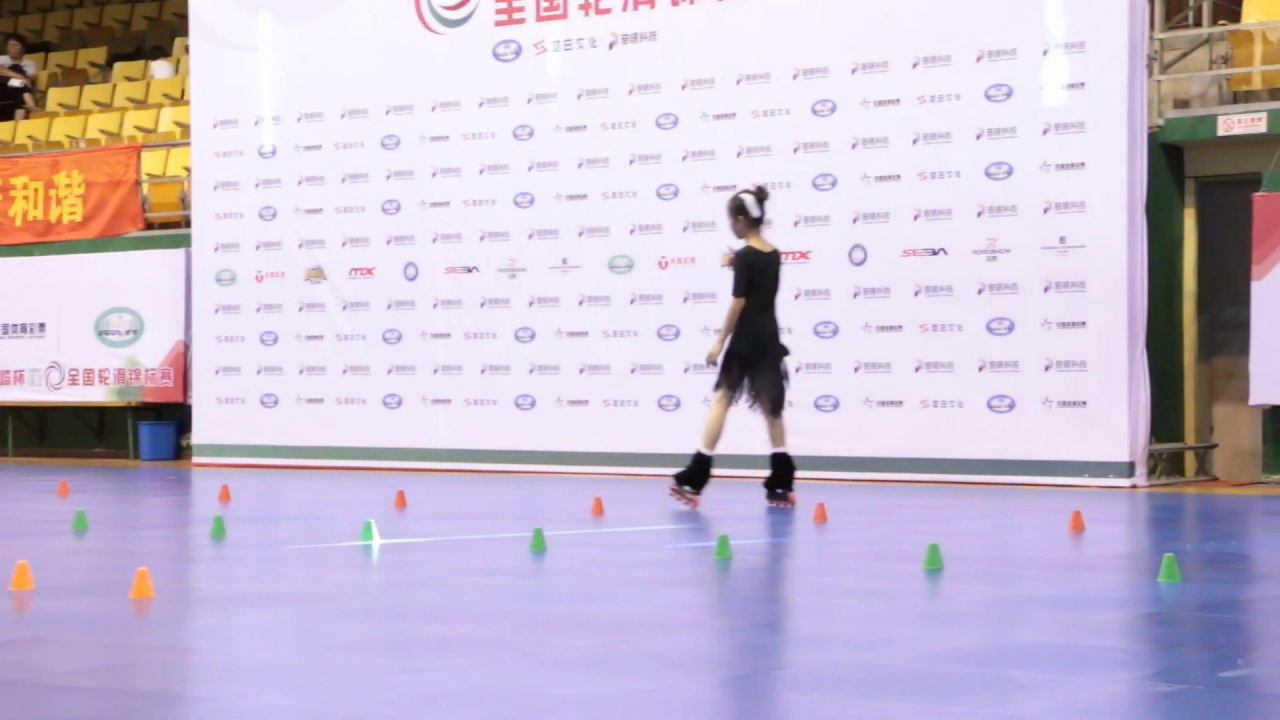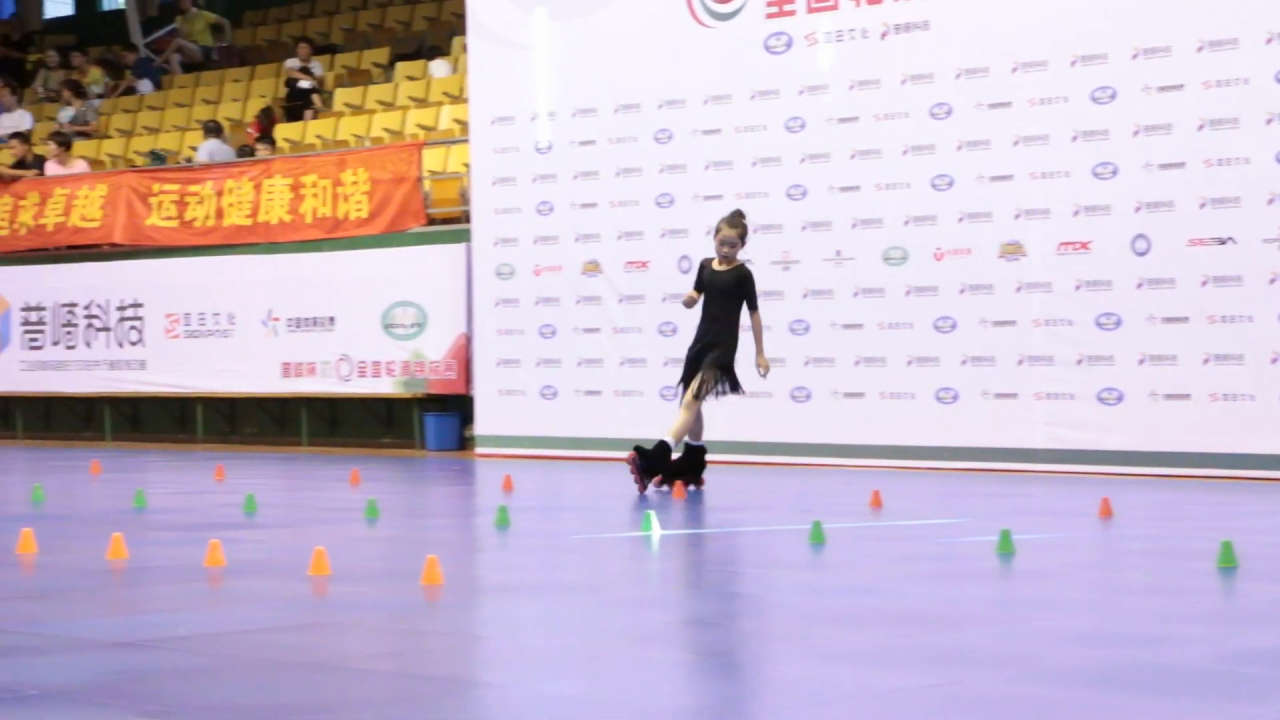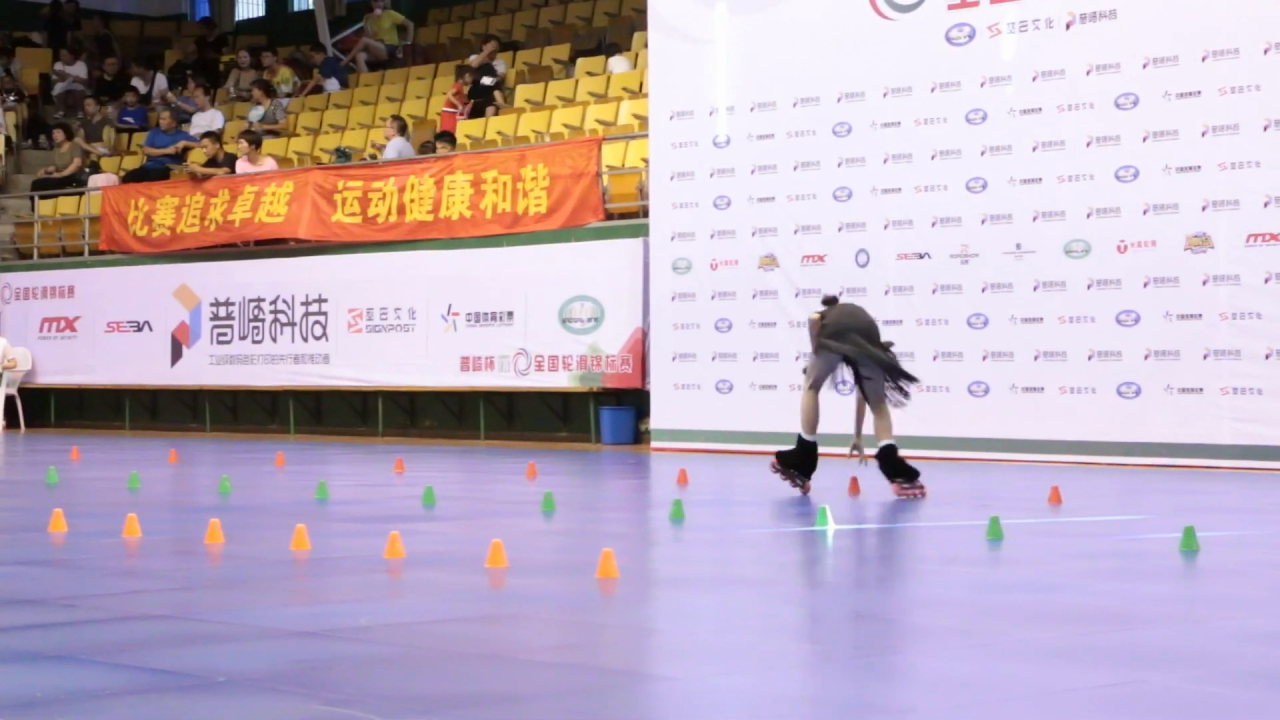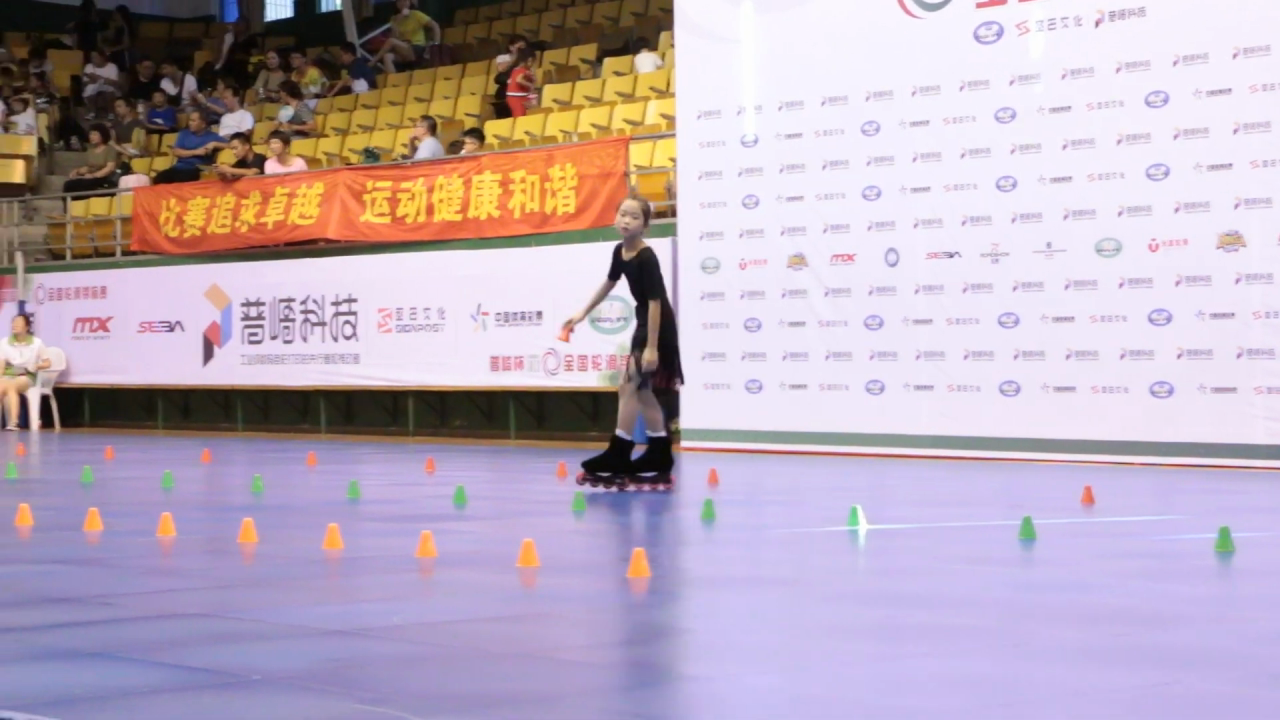
dt=1s
person 1, frame 1
left shoulder: (745, 256)
right shoulder: (773, 254)
left elbow: (738, 301)
left wrist: (720, 342)
left hip: (747, 338)
right hip: (769, 337)
left knee: (722, 400)
right knee: (769, 405)
left ankle: (695, 478)
right ankle: (781, 484)
person 1, frame 2
left shoulder: (742, 275)
right shoulder: (706, 266)
left elbow: (754, 314)
left wrist: (760, 354)
right wrist: (689, 298)
left hip: (722, 346)
right hip: (700, 342)
left knee: (690, 400)
right knee: (690, 402)
left ankle: (656, 457)
right ankle: (692, 464)
person 1, frame 3
left shoulder: (822, 319)
left elbow: (815, 317)
right elbow: (861, 393)
left wrist: (815, 351)
right wrist: (857, 437)
left hip: (834, 335)
right hip: (865, 336)
left knee: (811, 387)
right knee: (878, 403)
left ankle: (801, 461)
right ankle: (895, 468)
person 1, frame 4
left shoulder: (647, 258)
right shoulder: (620, 252)
left elbow: (655, 302)
right elbow: (608, 284)
left wrist: (652, 346)
right wrist: (581, 315)
left hip: (658, 328)
right hip: (645, 324)
left knee: (628, 384)
right knee: (639, 389)
left ankle: (617, 462)
right ankle: (659, 459)
